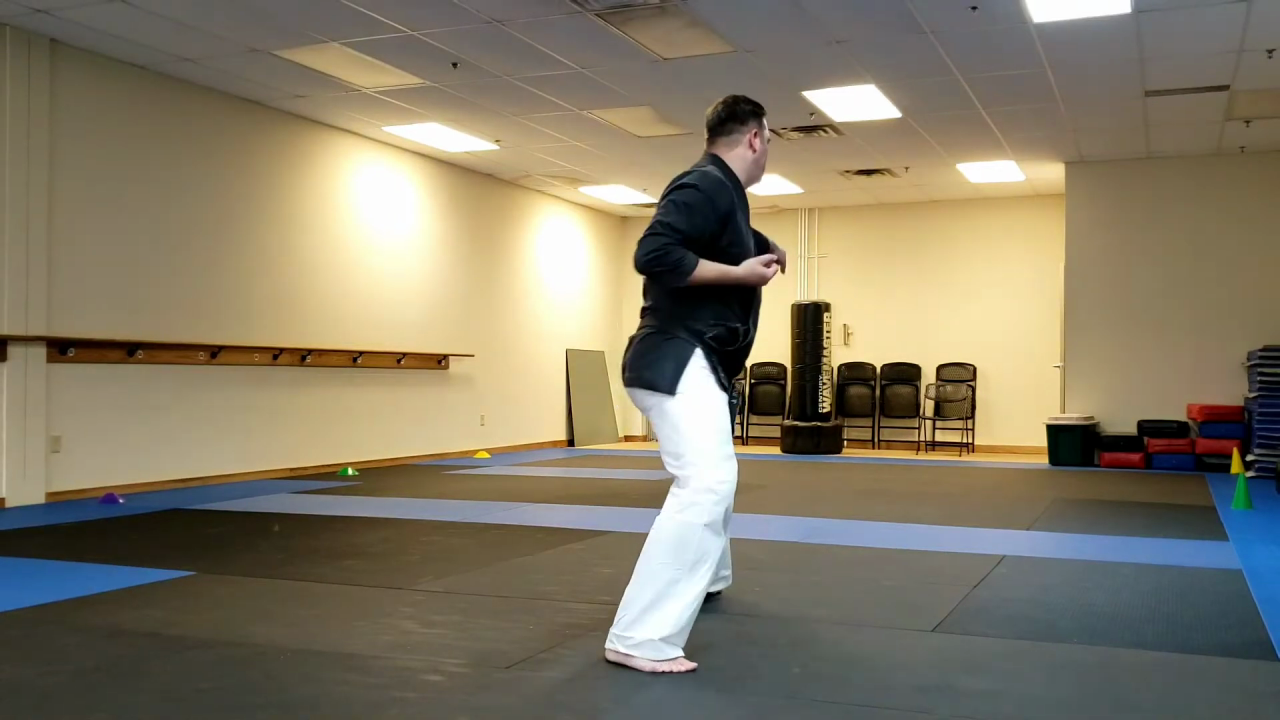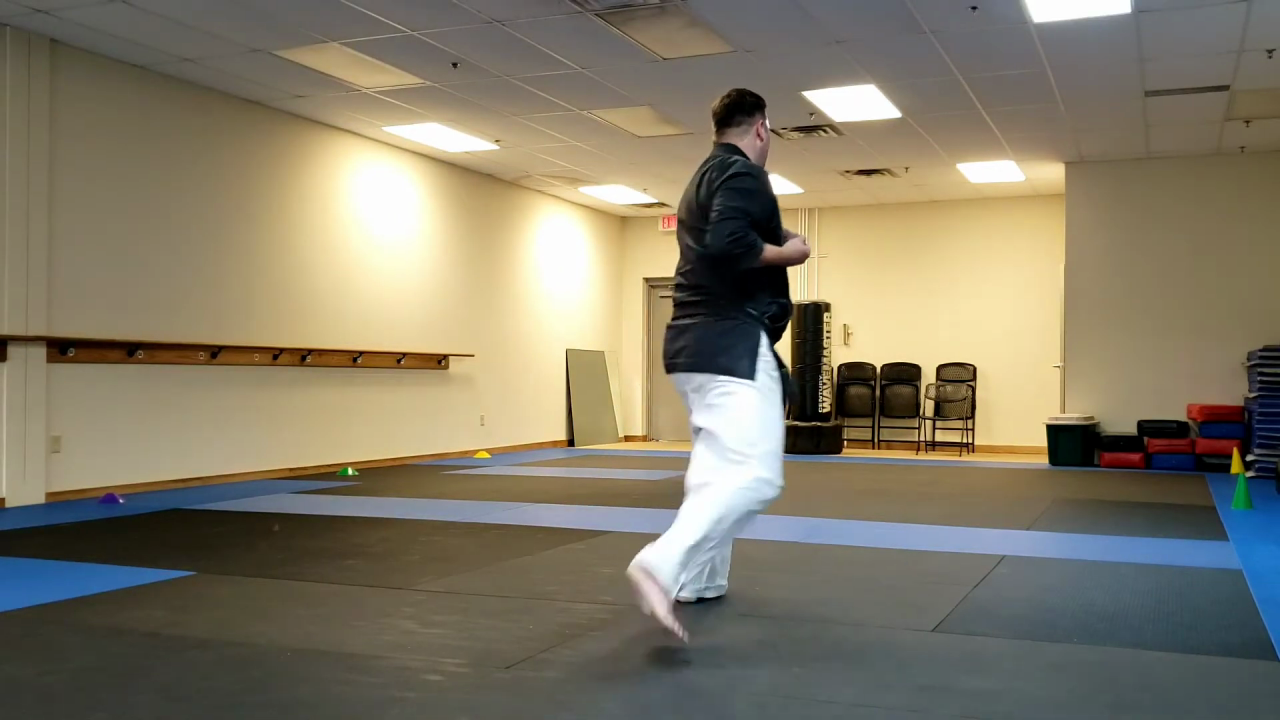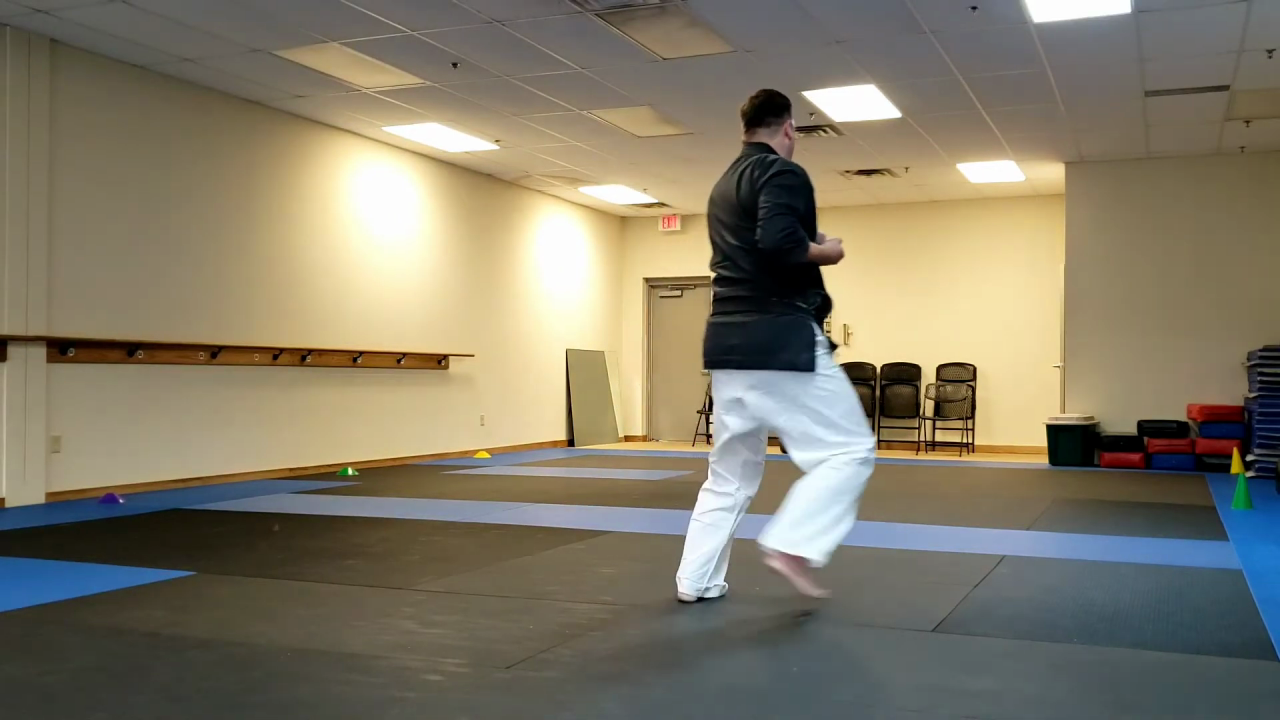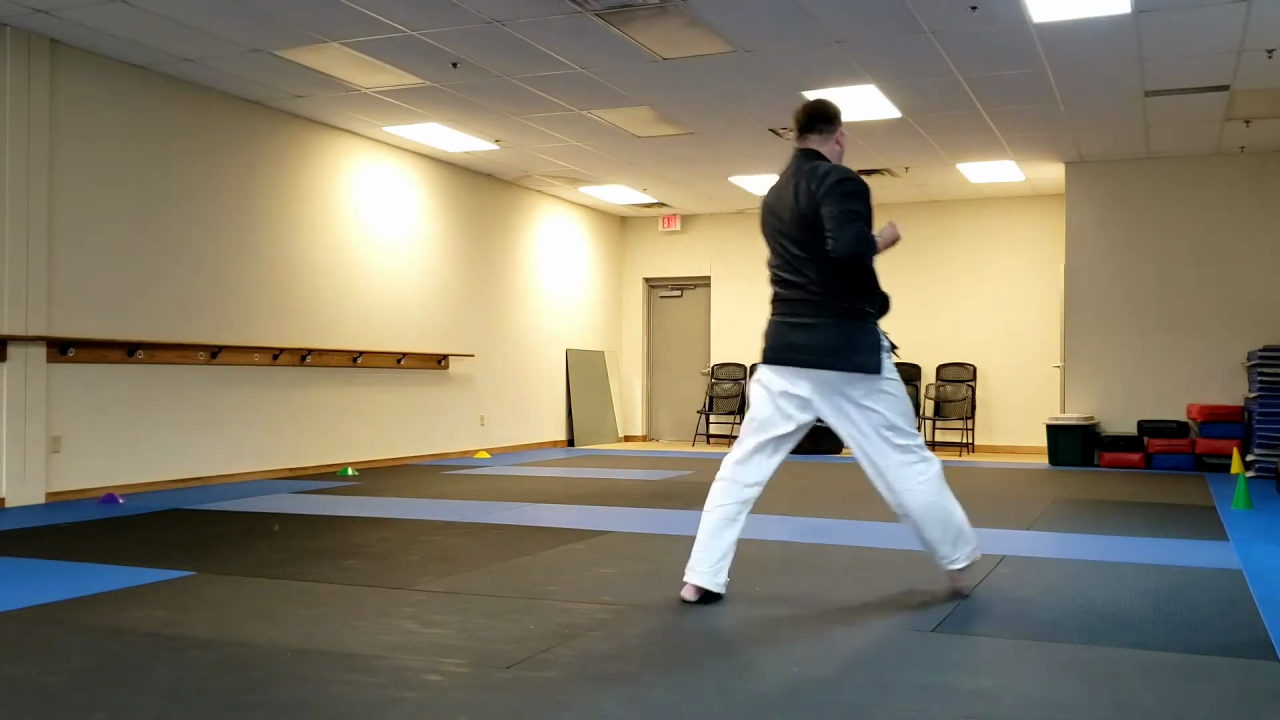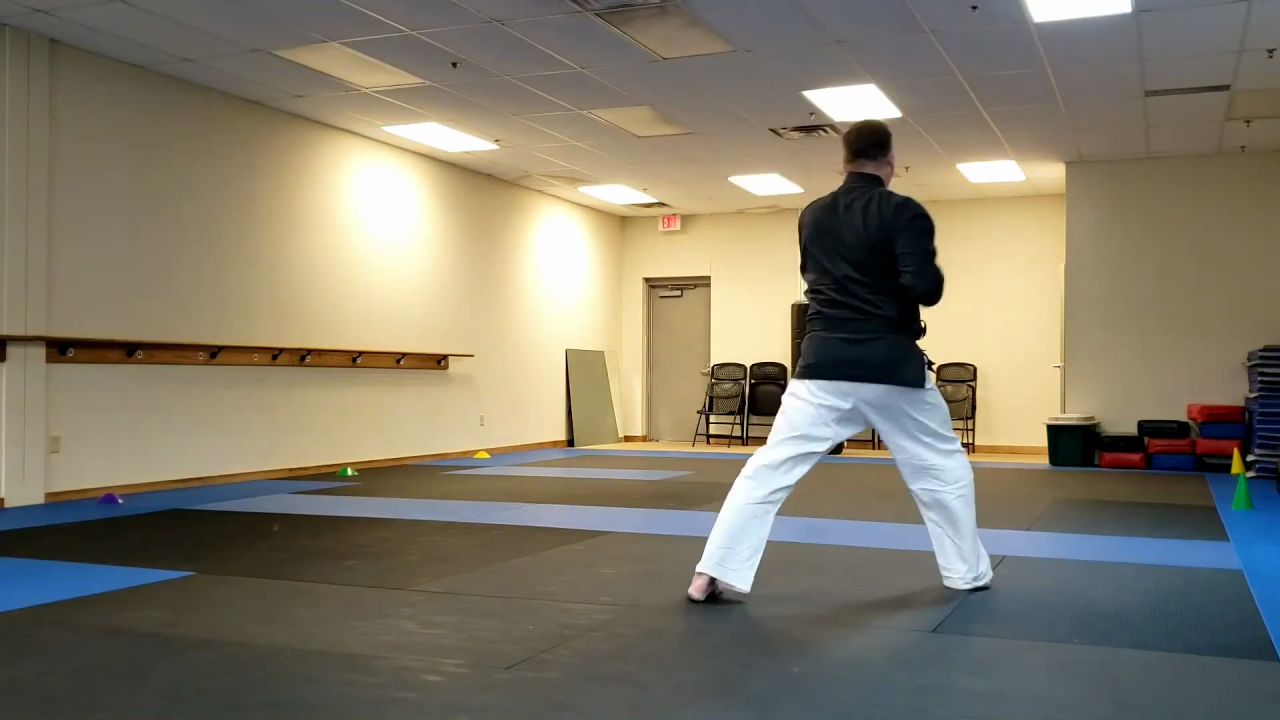
dt=0.2s
person 1, frame 1
left shoulder: (718, 191)
right shoulder: (706, 186)
right elbow: (653, 255)
left wrist: (761, 255)
right wrist: (741, 274)
left hip: (681, 358)
right hip: (680, 360)
left knee: (708, 477)
right knee: (703, 491)
left ankle: (706, 575)
right ankle: (640, 637)
person 1, frame 2
left shoulder: (705, 177)
right shoulder: (743, 176)
right elbow: (727, 244)
left wrist: (778, 240)
right wrist: (786, 255)
left hip: (695, 342)
right hip: (731, 342)
left knee: (716, 466)
right knee: (752, 474)
left ankle: (700, 580)
right ankle: (661, 568)
person 1, frame 3
left shoulder: (725, 185)
right shoulder: (782, 173)
right elbow: (778, 242)
left wrist: (806, 244)
right wrist: (824, 251)
left hip: (726, 341)
right hip: (782, 338)
left knee: (731, 470)
right knee: (847, 451)
left ankle: (698, 579)
right ankle: (790, 544)
person 1, frame 4
left shoulder: (775, 195)
right shoulder: (839, 181)
right elbow: (845, 251)
left wrist: (866, 241)
right wrist: (881, 240)
left hip: (785, 347)
right hip: (845, 345)
left knee: (745, 463)
right knee: (904, 456)
left ankle: (702, 576)
right ankle: (958, 558)
person 1, frame 5
left shoulder: (816, 215)
right shoulder: (904, 211)
right elbow: (924, 289)
right wrist: (923, 277)
left hip: (824, 361)
right hip: (892, 361)
left knee: (769, 468)
right knee: (943, 466)
left ankle: (713, 571)
right ankle: (968, 571)
